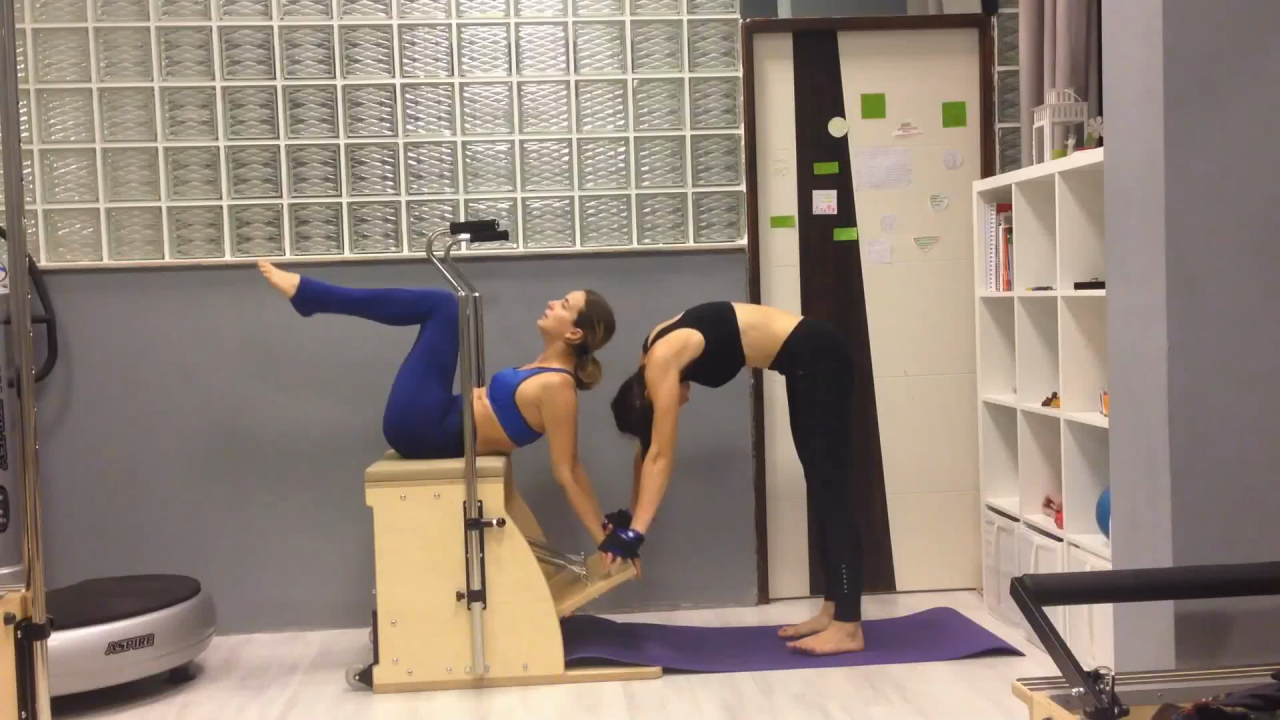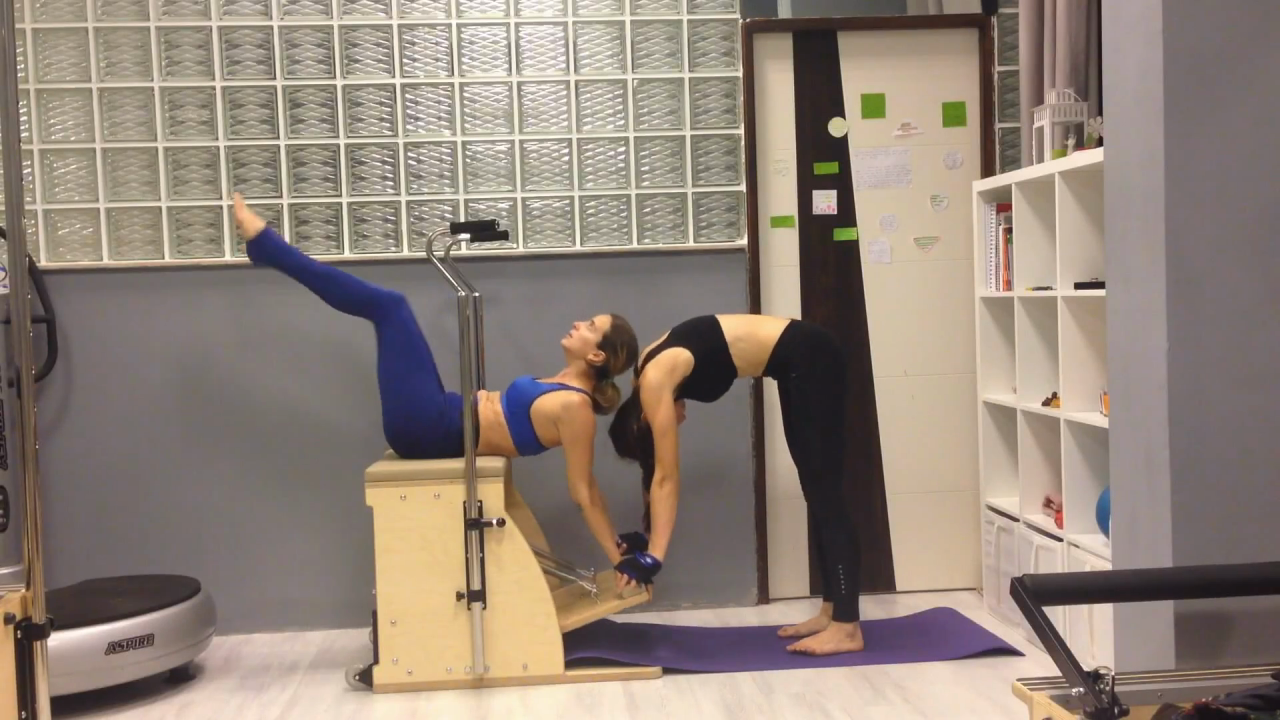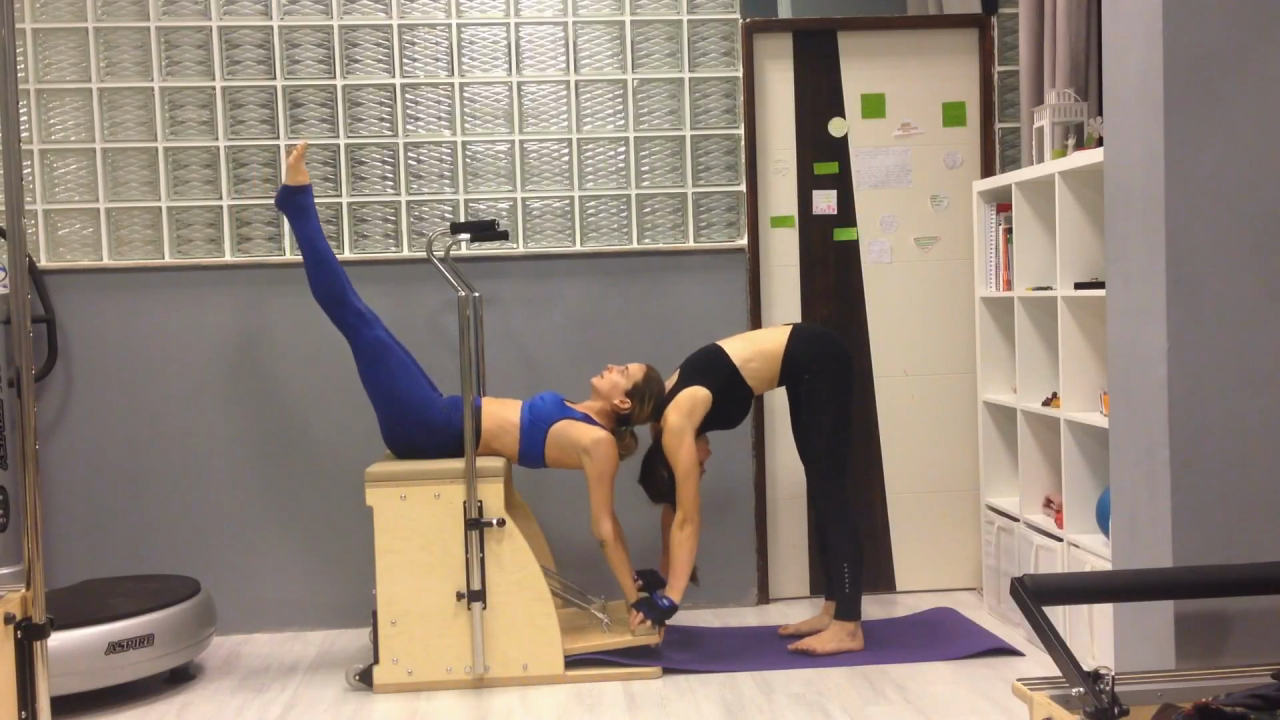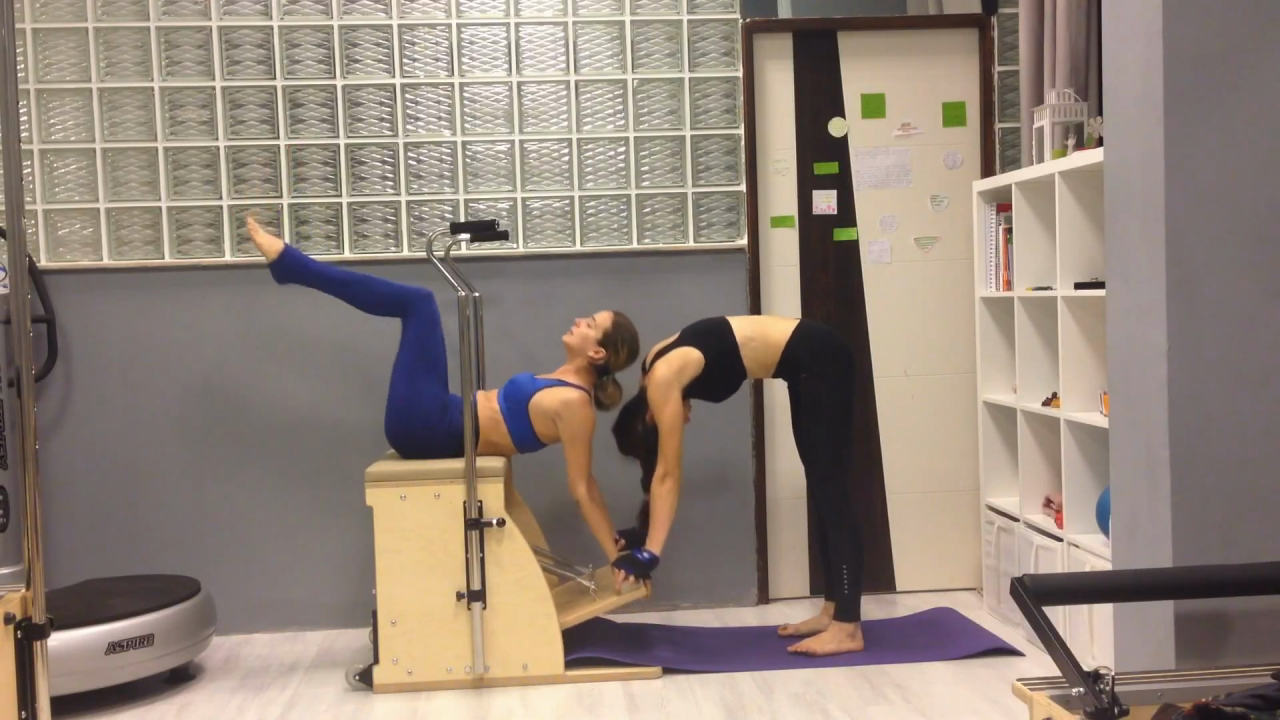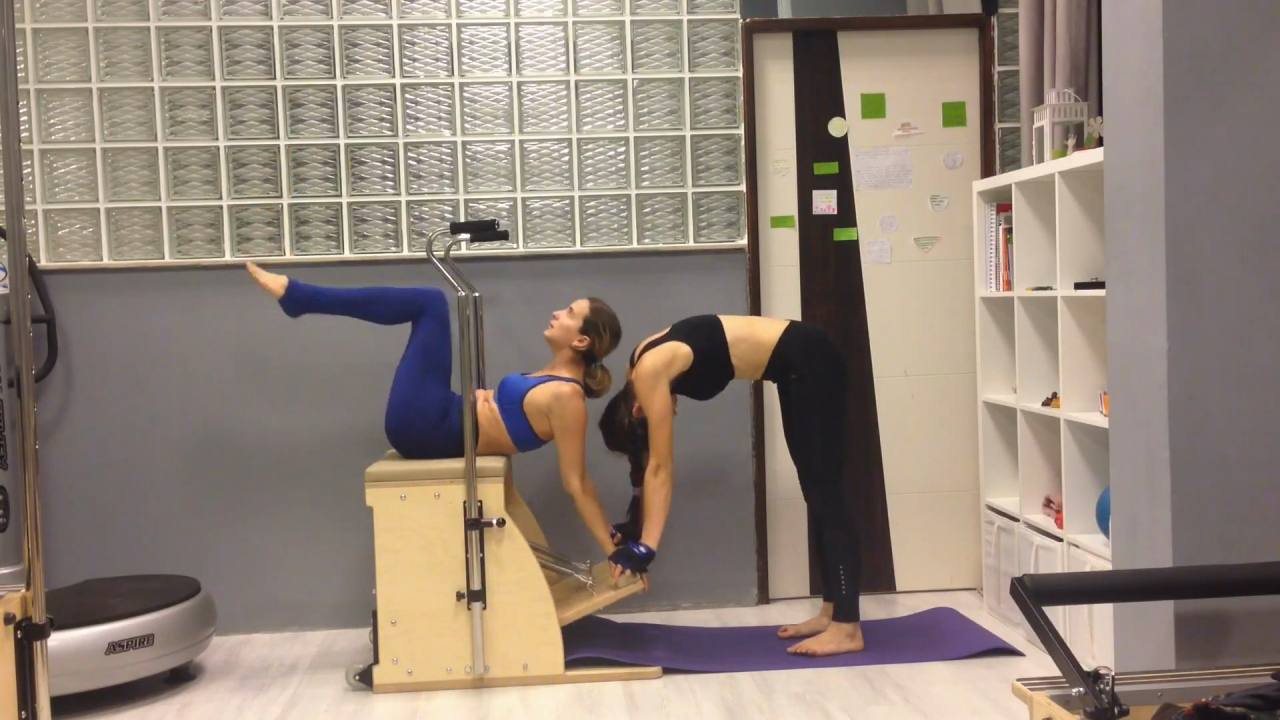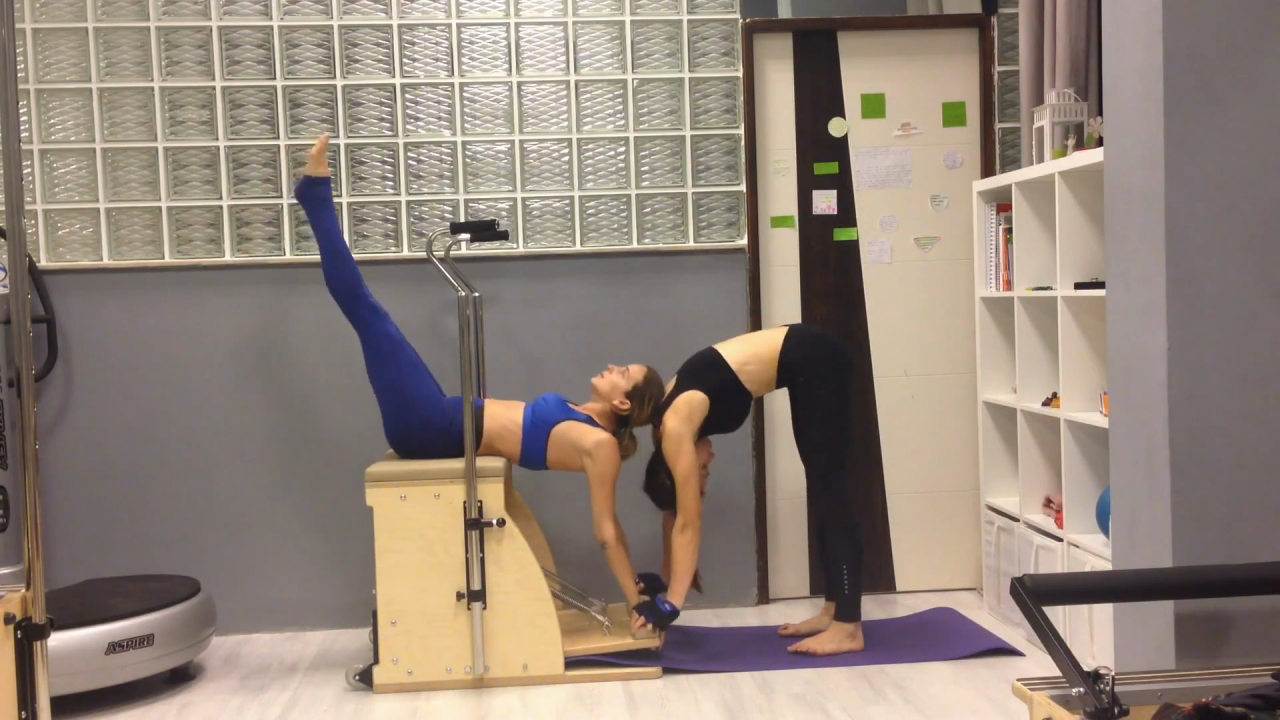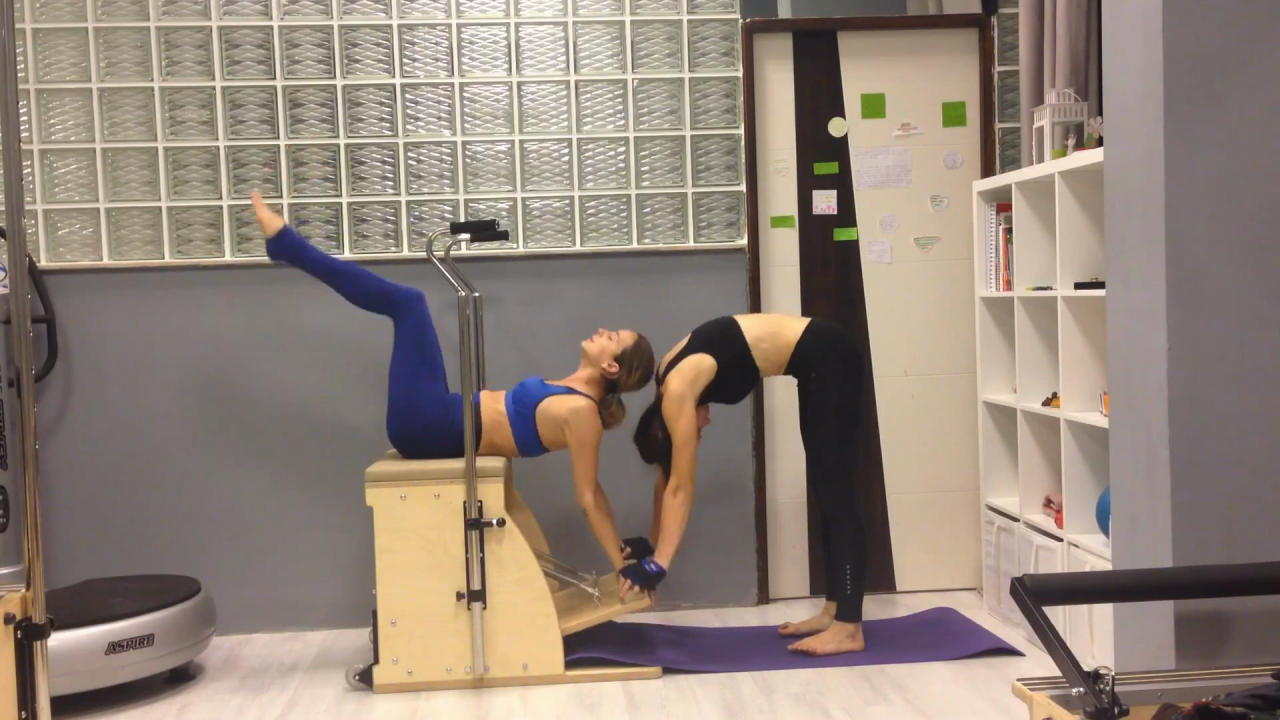
dt=0.7s
person 1, frame 1
left shoulder: (558, 388)
right shoulder: (548, 368)
left elbow: (568, 472)
left wrist: (604, 538)
left hip: (424, 430)
right hip: (437, 425)
left knee: (441, 305)
right knee: (441, 304)
left ankle: (304, 291)
right ankle: (305, 291)
person 1, frame 2
left shoulder: (574, 407)
right shoulder: (565, 389)
left elbow: (584, 493)
left wrist: (618, 560)
left hip: (428, 431)
right hip: (438, 421)
left knee: (391, 307)
right knee: (388, 306)
left ankle: (266, 242)
right ankle: (267, 244)
person 1, frame 3
left shoulder: (597, 442)
right shoulder: (583, 418)
left elbow: (605, 529)
left wrist: (637, 597)
left hip: (432, 432)
right hip: (443, 418)
left knee: (359, 322)
right knee: (359, 319)
left ankle: (300, 200)
person 1, frame 4
left shoulder: (574, 405)
right shoulder: (563, 385)
left elbow: (583, 490)
left wrist: (618, 556)
left hip: (425, 430)
right hip: (436, 426)
left knee: (418, 303)
right knee: (418, 305)
left ankle: (288, 261)
right ankle: (289, 262)
person 1, frame 5
left shoulder: (567, 397)
right shoulder: (554, 378)
left elbow: (577, 483)
left wrist: (613, 551)
left hip: (426, 432)
right hip: (435, 427)
left knee: (430, 305)
right knee: (430, 304)
left ankle: (294, 292)
right ankle: (295, 293)
person 1, frame 6
left shoulder: (600, 444)
right shoulder: (584, 420)
left elbow: (607, 532)
left wrist: (637, 603)
left hip: (432, 431)
right hip: (443, 421)
left knee: (369, 316)
right knee: (370, 317)
left ankle: (318, 193)
person 1, frame 7
left shoulder: (582, 411)
right shoulder: (574, 394)
left elbow: (589, 496)
left wrist: (623, 565)
left hip: (430, 430)
right hip: (442, 421)
left knee: (408, 305)
right knee: (411, 303)
left ankle: (286, 240)
right ankle: (287, 242)
person 2, frame 1
left shoulder: (663, 361)
right shoulder: (656, 352)
left elbow: (660, 456)
right elbow: (649, 446)
left wrist: (634, 531)
right wrist: (630, 517)
left hip: (819, 358)
right hip: (807, 361)
left knee: (831, 494)
right knee: (823, 493)
left ankle: (848, 628)
right ankle: (833, 612)
person 2, frame 2
left shoulder: (654, 382)
right shoulder: (649, 373)
left elbow: (666, 478)
right elbow: (657, 472)
left wrist: (652, 557)
right wrist: (645, 534)
left hip: (811, 359)
right hip: (799, 361)
left knee: (823, 493)
right knee: (816, 492)
left ankle: (847, 629)
right ankle: (832, 613)
person 2, frame 3
left shoulder: (676, 425)
right shoulder: (667, 416)
left elbow: (686, 519)
right elbow: (673, 509)
left wrist: (669, 599)
right wrist: (664, 579)
left hip: (820, 360)
right hip: (806, 363)
left knee: (828, 492)
right knee: (822, 492)
left ankle: (848, 628)
right ankle: (834, 611)
person 2, frame 4
left shoulder: (663, 379)
right shoulder: (657, 370)
left elbow: (668, 475)
right elbow: (662, 471)
left wrist: (648, 552)
right wrist: (641, 533)
left hip: (820, 360)
right hip: (808, 364)
left knee: (830, 493)
right knee: (822, 492)
left ankle: (848, 629)
right ankle: (834, 612)
person 2, frame 5
left shoulder: (650, 373)
right shoulder: (644, 364)
left elbow: (660, 468)
right elbow: (653, 464)
left wrist: (645, 546)
right wrist: (636, 525)
left hip: (811, 362)
right hip: (799, 365)
left knee: (824, 494)
right knee: (817, 493)
left ankle: (847, 628)
right ankle: (832, 613)
person 2, frame 6
left shoulder: (675, 429)
right shoulder: (669, 422)
left elbow: (687, 525)
right elbow: (675, 516)
left wrist: (670, 602)
right wrist: (665, 585)
left hip: (816, 362)
right hip: (805, 361)
left knee: (828, 494)
right knee: (823, 493)
left ankle: (848, 629)
right ankle: (834, 611)
person 2, frame 7
left shoulder: (678, 390)
right shoulder: (670, 383)
left elbow: (680, 487)
right elbow: (667, 475)
left wrist: (657, 564)
right wrist: (652, 547)
left hip: (831, 359)
right hip: (818, 361)
left knee: (836, 493)
right knee: (825, 490)
left ankle: (849, 628)
right ankle: (835, 610)
